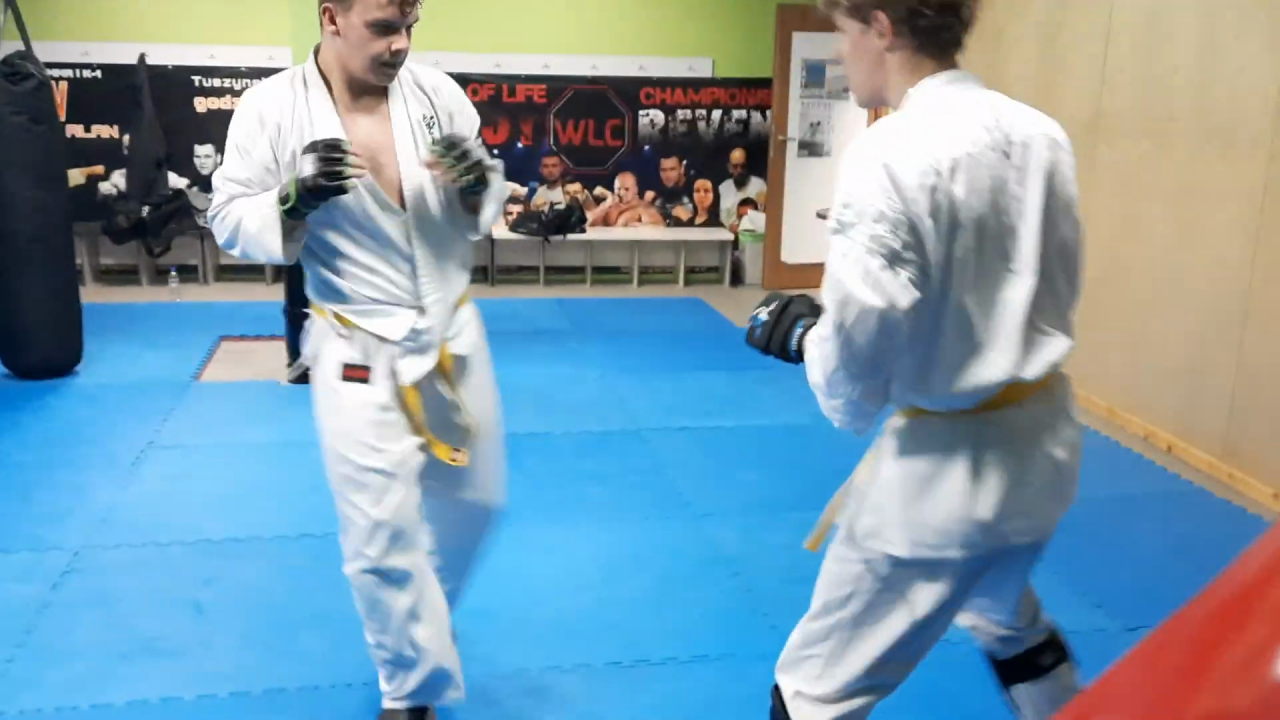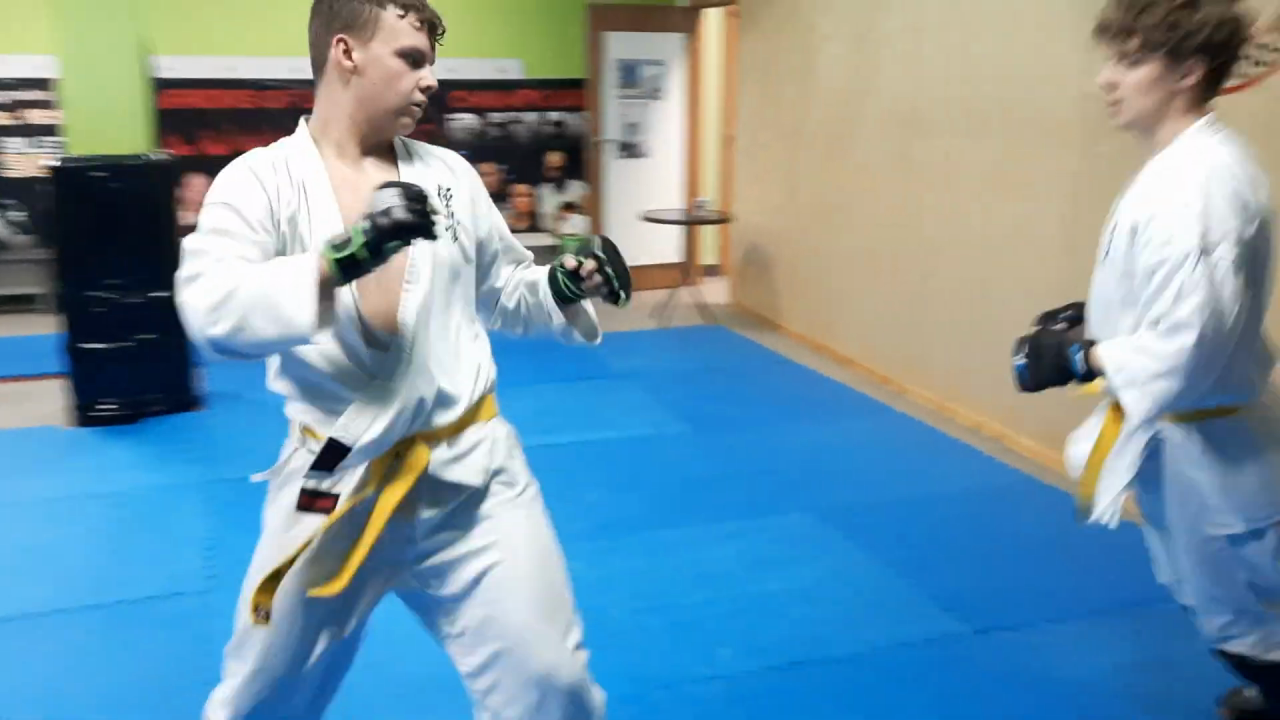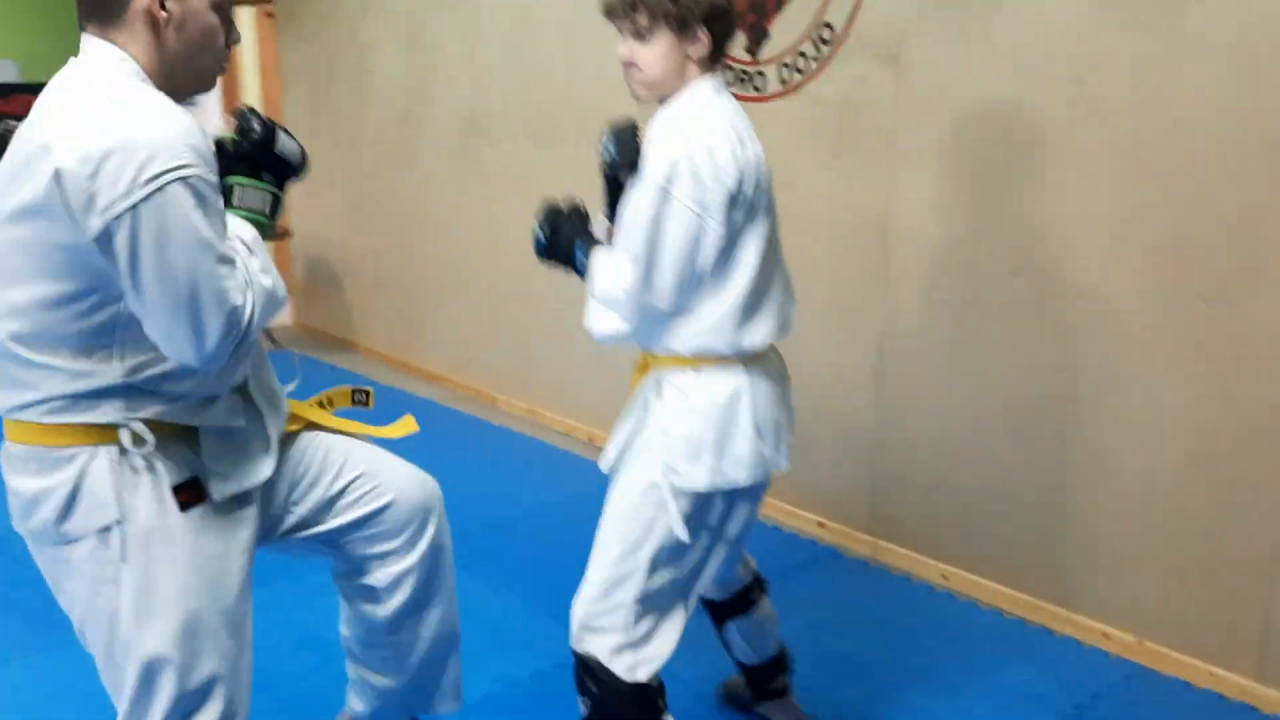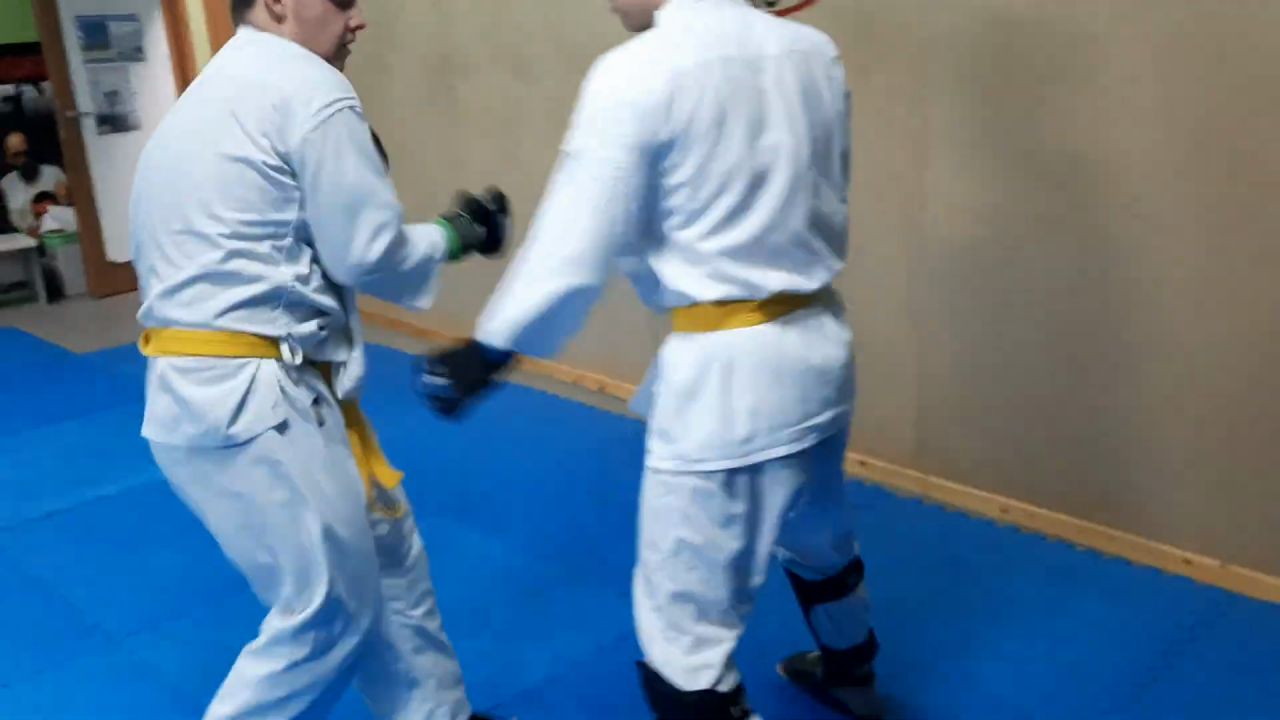
dt=0.7s
person 1, frame 1
left shoulder: (435, 93)
right shoulder: (271, 108)
left elbow: (482, 207)
right elbow: (232, 224)
left wrist: (476, 182)
right wrist: (297, 197)
left hip: (448, 334)
right hip: (357, 354)
left knee: (471, 501)
right knee: (382, 535)
left ankle: (424, 620)
person 1, frame 2
left shoulder: (447, 174)
right shoulder: (258, 184)
left elbow: (510, 294)
right elbow: (214, 308)
left wrist: (575, 284)
right wrist: (351, 251)
left hip: (468, 471)
right hip: (336, 485)
person 1, frame 3
left shoulder: (95, 109)
right shoulder: (145, 141)
right elbow: (217, 336)
left wrist: (222, 191)
right wrist: (251, 199)
left hip: (194, 442)
right hip: (116, 482)
left knee: (400, 505)
person 1, frame 4
left shoulder: (224, 91)
right shoulder: (306, 88)
right elbow: (378, 262)
left wrist: (348, 182)
right wrist: (462, 227)
left hip: (243, 385)
right hip: (253, 398)
left knee: (381, 546)
right knee: (321, 626)
person 2, frame 1
left shoulder: (887, 158)
right shoulder: (1040, 135)
left elbow: (857, 361)
left wrist: (796, 332)
left hip: (944, 460)
right hip: (1040, 438)
right knee: (1006, 618)
person 2, frame 2
left shoulder: (1201, 190)
right shoulder: (1178, 169)
left elbow: (1185, 352)
left wrist: (1076, 359)
right wrist: (1086, 317)
left hip: (1205, 448)
right hip: (1183, 436)
right knee: (1209, 578)
person 2, frame 3
left shoulder: (686, 138)
right shoulder: (710, 128)
left elbow: (638, 296)
left wrist: (579, 250)
right wrist: (624, 196)
left hip: (707, 407)
right hip: (734, 395)
left knee: (613, 621)
right knee: (710, 557)
person 2, frame 4
left shoulder: (636, 76)
left elbow: (572, 256)
left wrist: (481, 353)
left hip: (722, 364)
right hip: (817, 337)
left knee: (682, 611)
right knee: (813, 532)
